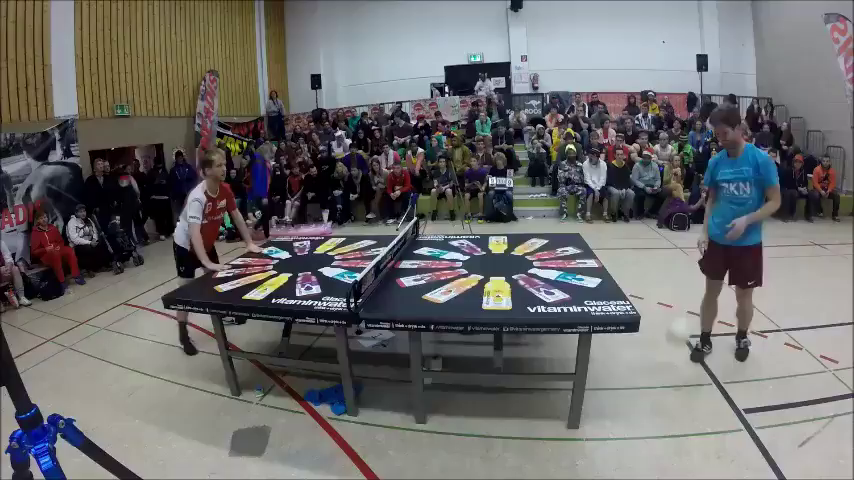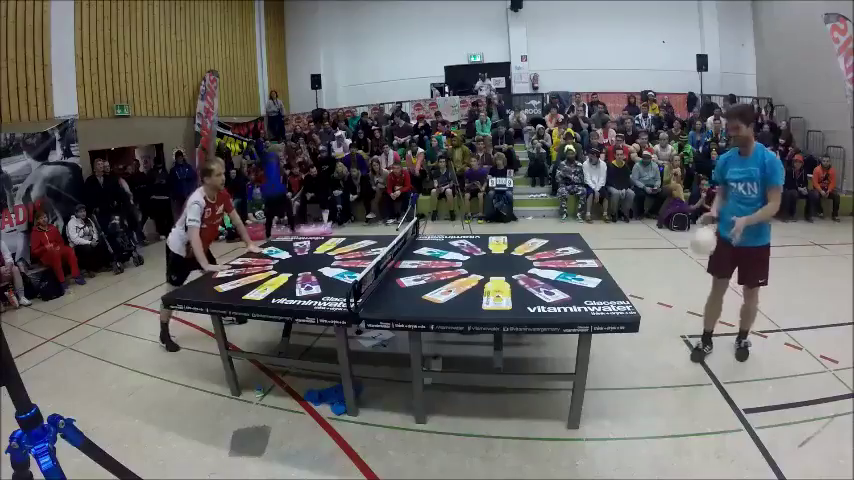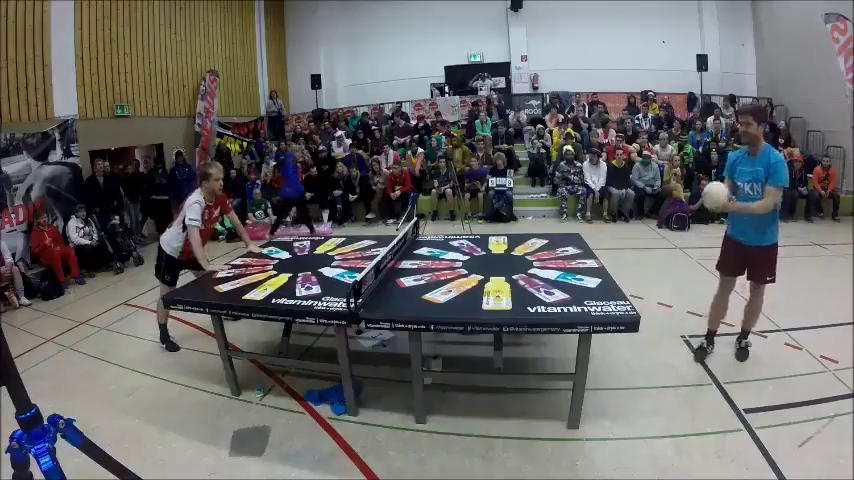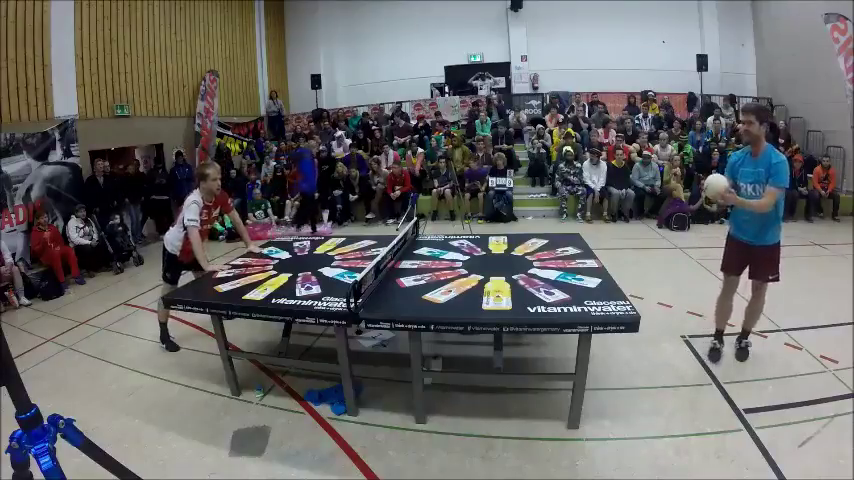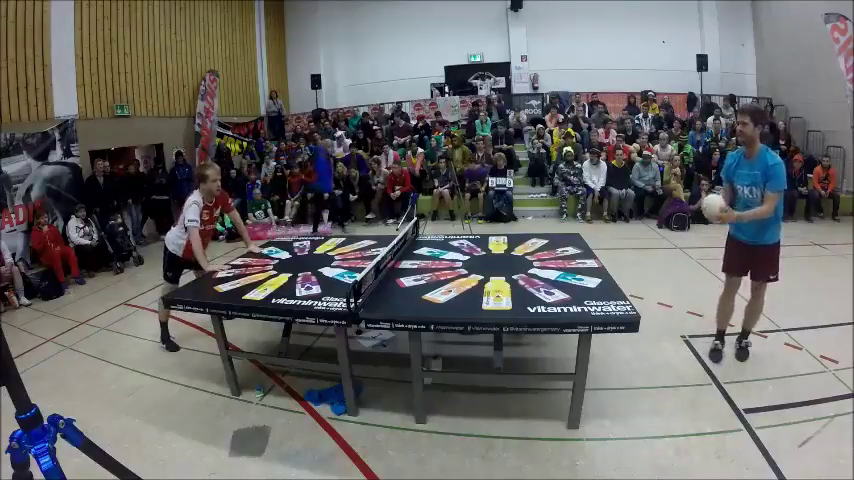
dt=0.2s
person 1, frame 1
left shoulder: (761, 160)
right shoulder: (716, 162)
left elbow: (774, 202)
left wrist: (747, 220)
right wrist: (705, 230)
left hip: (747, 242)
right hip: (717, 240)
left knee: (743, 295)
right knee: (711, 291)
left ankle: (742, 337)
right ankle: (705, 339)
person 1, frame 2
left shoulder: (769, 161)
right shoulder: (725, 159)
left elbow: (774, 206)
left wrist: (745, 221)
right wrist: (713, 212)
left hip: (756, 242)
right hip: (724, 237)
left knee: (750, 294)
right knee: (717, 289)
left ankle: (742, 338)
right ankle: (706, 339)
person 1, frame 3
left shoulder: (776, 161)
right shoulder: (734, 158)
left elbow: (767, 204)
right elbow: (728, 193)
left wrist: (737, 206)
right wrist: (720, 200)
left hip: (764, 241)
right hip: (734, 236)
left knee: (756, 292)
right knee: (724, 288)
left ankle: (743, 338)
right ankle: (708, 339)
person 1, frame 4
left shoulder: (777, 162)
right shoulder: (736, 158)
left elbow: (767, 204)
right elbow: (729, 191)
left wrist: (737, 201)
right wrist: (721, 196)
left hip: (766, 240)
right hip: (737, 235)
left knee: (758, 291)
right knee: (728, 288)
left ankle: (743, 338)
right ankle: (718, 338)
person 1, frame 5
left shoulder: (773, 164)
right shoulder: (732, 159)
left elbow: (769, 208)
left wrist: (736, 217)
right wrist: (720, 205)
left hip: (765, 240)
right hip: (737, 236)
left knee: (757, 291)
right knee: (729, 288)
left ankle: (744, 338)
right ankle: (719, 338)
person 2, frame 1
left shoulder: (225, 189)
right shoulder: (197, 197)
left elbow: (236, 216)
right elbow: (194, 231)
left wrist: (250, 243)
right wrist: (206, 263)
left hip: (206, 242)
right hip: (185, 243)
right ankle: (183, 334)
person 2, frame 2
left shoulder: (222, 194)
right shoulder: (197, 202)
left elbow: (235, 218)
right elbow: (193, 235)
left wrist: (249, 244)
right wrist: (205, 266)
left hip: (201, 247)
right hip: (180, 248)
right knee: (173, 292)
right ankle: (164, 334)
person 2, frame 3
left shoulder: (219, 197)
right shoulder: (195, 202)
left elbow: (234, 219)
right elbow: (194, 234)
left wrist: (249, 244)
right wrist: (207, 265)
left hip: (192, 249)
right hip: (172, 249)
right knee: (167, 292)
right ankle: (163, 335)
person 2, frame 4
left shoulder: (220, 196)
right shoulder: (194, 203)
left elbow: (235, 219)
right elbow: (194, 234)
left wrist: (249, 244)
right wrist: (206, 265)
left hip: (194, 248)
right hip: (174, 248)
right knee: (169, 291)
right ankle: (164, 335)
person 2, frame 5
left shoulder: (221, 196)
right shoulder: (194, 203)
left elbow: (236, 218)
right elbow: (194, 234)
left wrist: (249, 244)
right wrist: (206, 265)
left hip: (196, 248)
right hip: (176, 248)
right knee: (170, 291)
right ankle: (164, 335)
